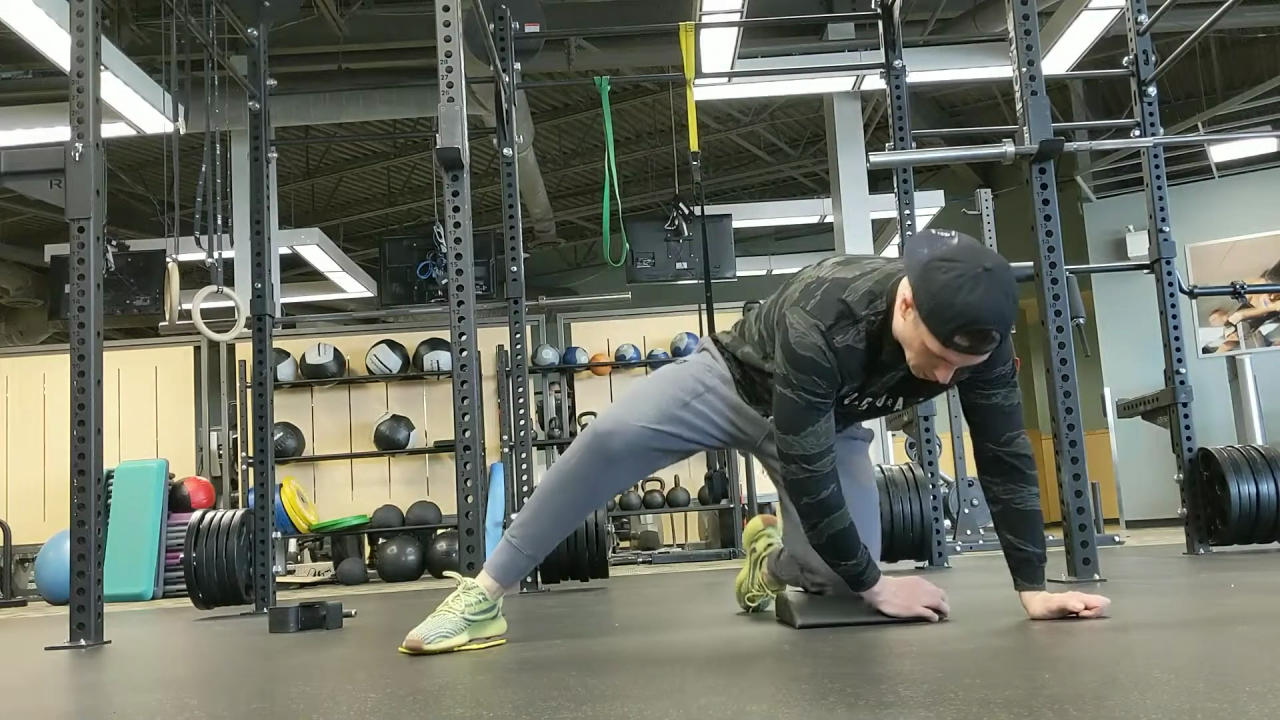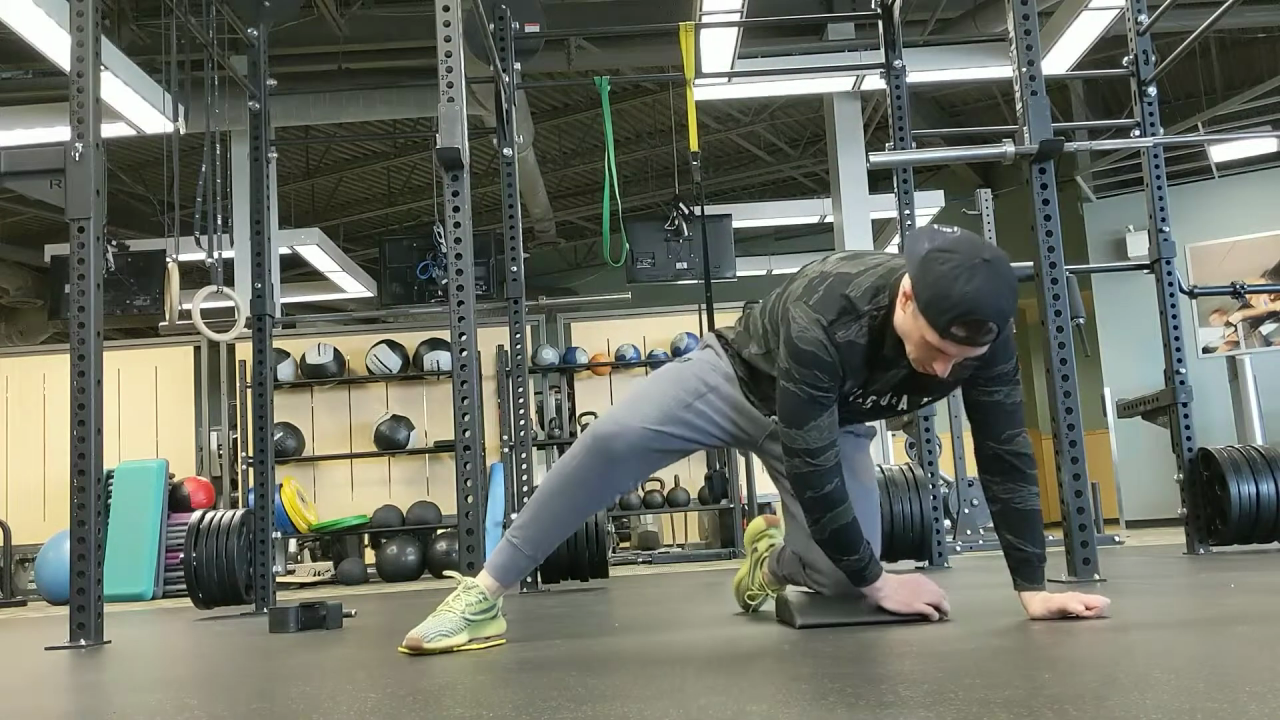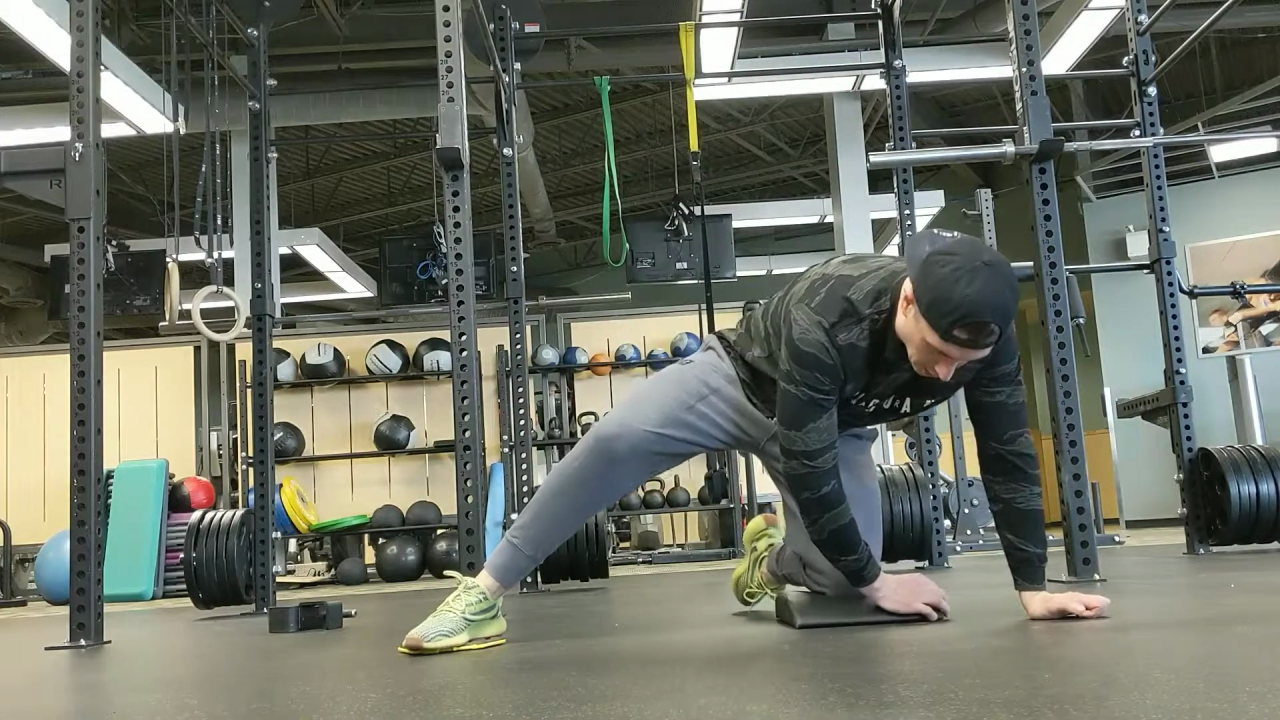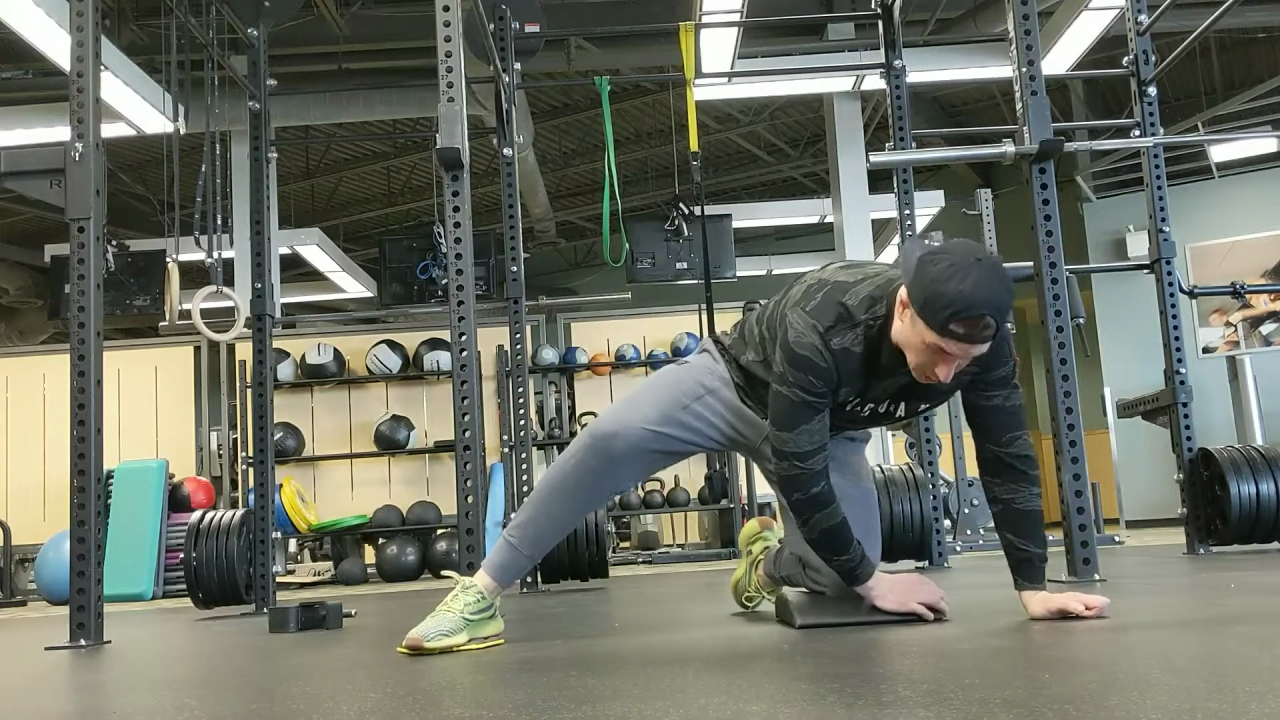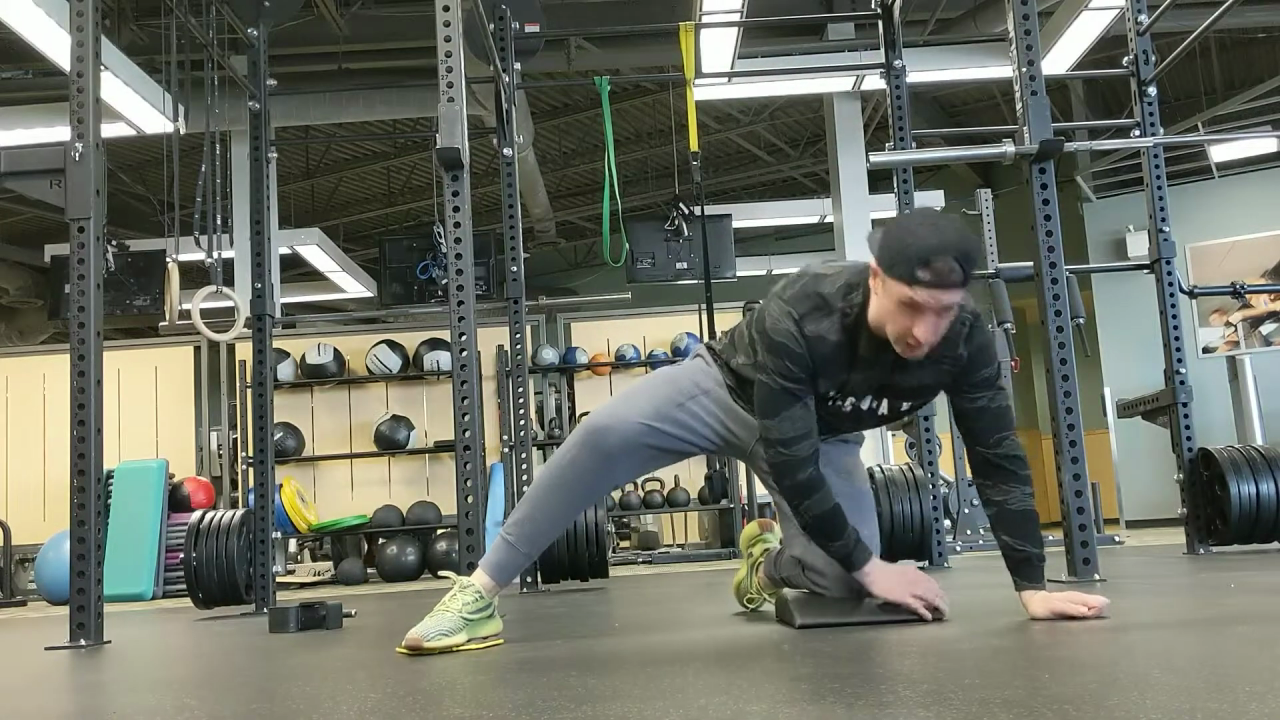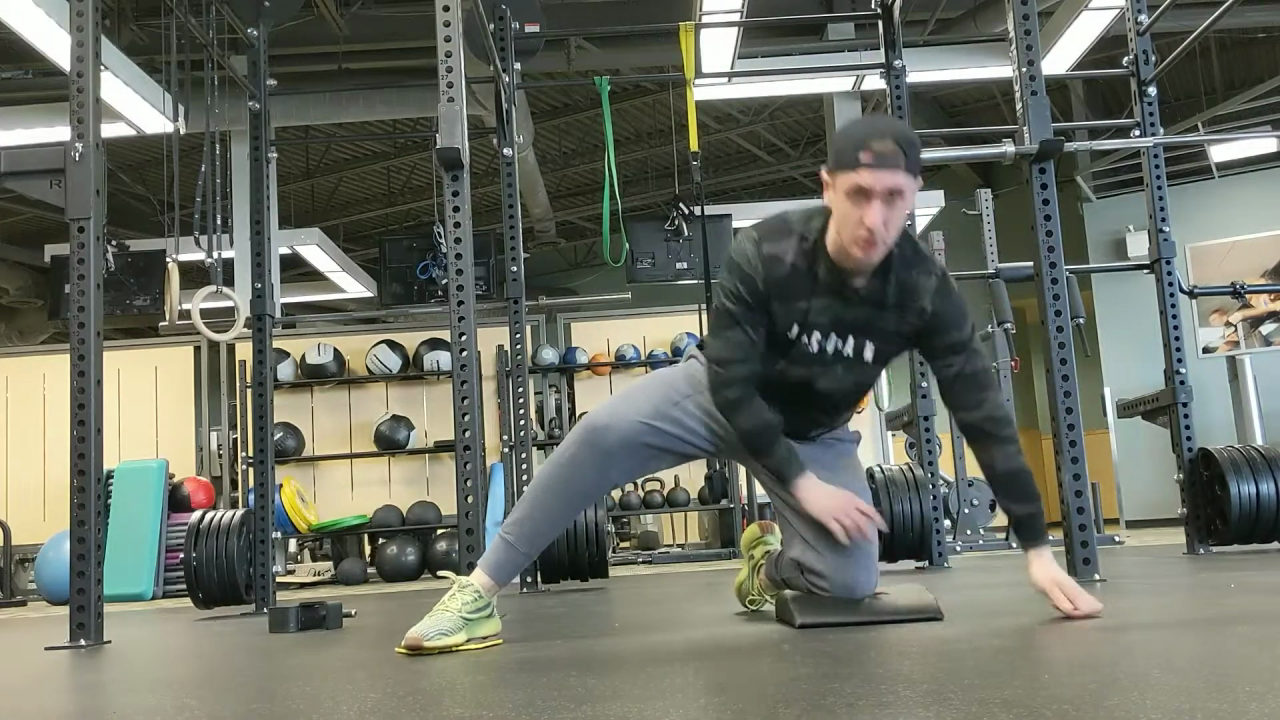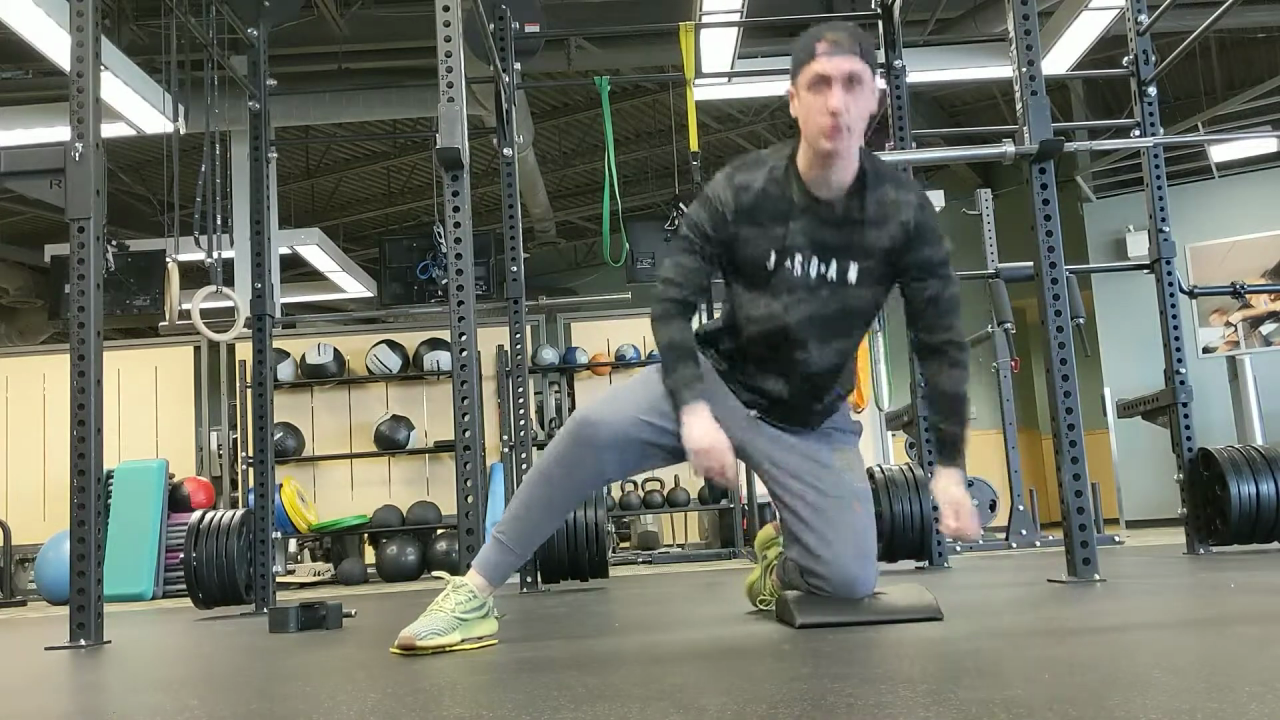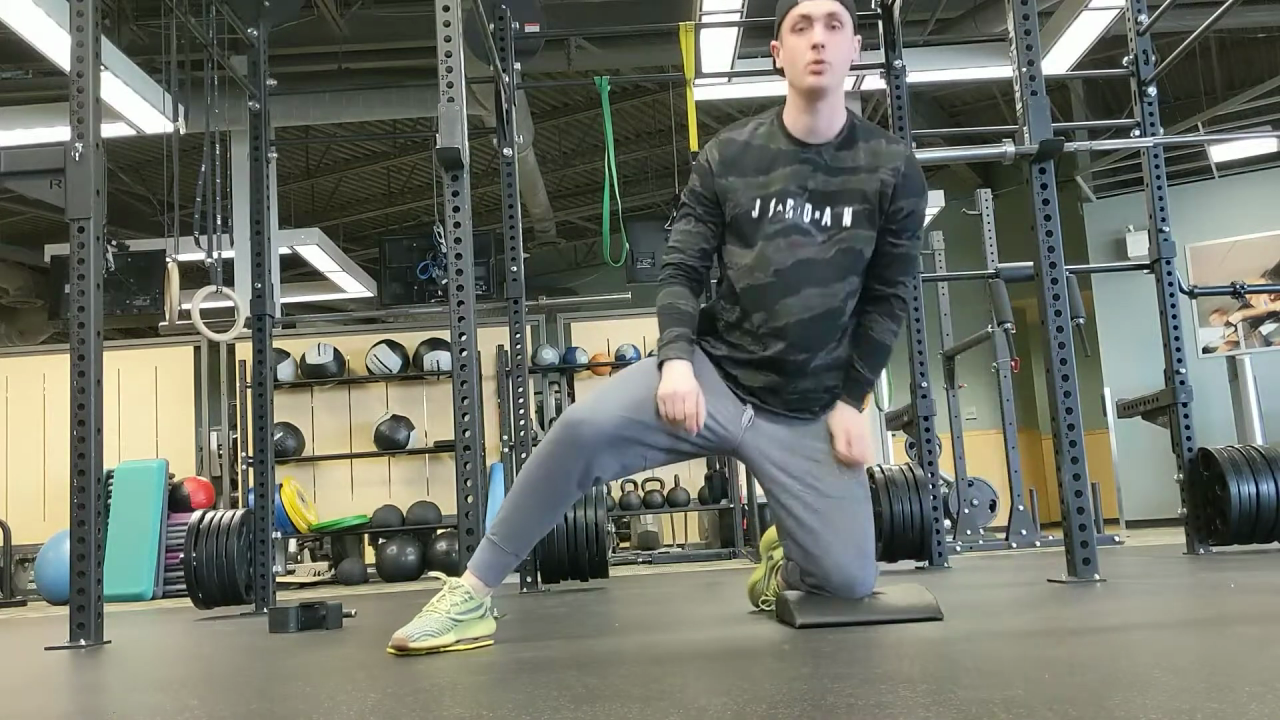
dt=0.2s
person 1, frame 1
left shoulder: (978, 334)
right shoulder: (822, 317)
left elbow: (1005, 458)
right elbow: (804, 468)
left wrist: (1032, 586)
right wrist: (875, 584)
left hip: (826, 420)
right hip: (737, 379)
left knee: (840, 576)
right knee: (613, 438)
left ankle: (772, 554)
right ankle: (482, 597)
person 1, frame 2
left shoulder: (981, 332)
right shoulder: (825, 311)
left elbow: (1005, 457)
right elbow: (808, 465)
left wrist: (1031, 587)
right wrist: (877, 579)
left hip: (829, 420)
right hip: (740, 376)
left knee: (842, 576)
right knee: (616, 439)
left ankle: (773, 553)
right ankle: (483, 596)
person 1, frame 3
left shoulder: (984, 335)
right shoulder: (827, 317)
left elbow: (1009, 458)
right elbow: (806, 467)
left wrist: (1032, 586)
right wrist: (875, 579)
left hip: (831, 423)
right hip: (742, 378)
left knee: (846, 576)
right knee: (617, 440)
left ankle: (773, 553)
right ankle: (485, 595)
person 1, frame 4
left shoulder: (979, 345)
right shoulder: (821, 322)
left elbow: (1009, 462)
right elbow: (797, 469)
left wrist: (1034, 586)
right wrist: (869, 577)
left hip: (826, 427)
right hip: (736, 382)
left knee: (845, 579)
right knee: (612, 438)
left ankle: (769, 556)
right ankle: (481, 595)
person 1, frame 5
left shoulder: (964, 338)
right shoulder: (805, 314)
left elbow: (998, 459)
right elbow: (784, 456)
left wrist: (1035, 586)
right wrist: (872, 566)
left hip: (819, 434)
right hip: (730, 391)
left knee: (849, 583)
right knee: (604, 436)
left ankle: (772, 557)
right ankle: (478, 596)
person 1, frame 6
left shoulder: (925, 289)
right shoulder: (763, 253)
left elbow: (985, 417)
right elbow: (730, 381)
left wrist: (1037, 552)
right wrist: (800, 482)
left hip: (815, 427)
right hip: (726, 395)
left knee: (851, 580)
right knee: (605, 430)
left ankle: (774, 556)
right ankle: (483, 591)
person 1, frame 7
left shoulder: (906, 214)
right shoulder: (738, 190)
left elbow: (940, 345)
right elbow: (673, 303)
left wrist: (949, 467)
right wrist: (694, 411)
left hip: (812, 419)
right hip: (723, 378)
left knee: (850, 582)
right knee: (598, 429)
left ankle: (784, 555)
right ankle: (477, 593)
person 1, frame 8
left shoulder: (891, 169)
right shoulder: (730, 153)
left elbow: (889, 299)
right elbow: (680, 270)
left wrist: (854, 403)
right wrist: (675, 362)
left hip: (806, 407)
right hip: (715, 372)
left knee: (849, 581)
right knee: (585, 427)
left ankle: (787, 559)
right ankle: (473, 593)
